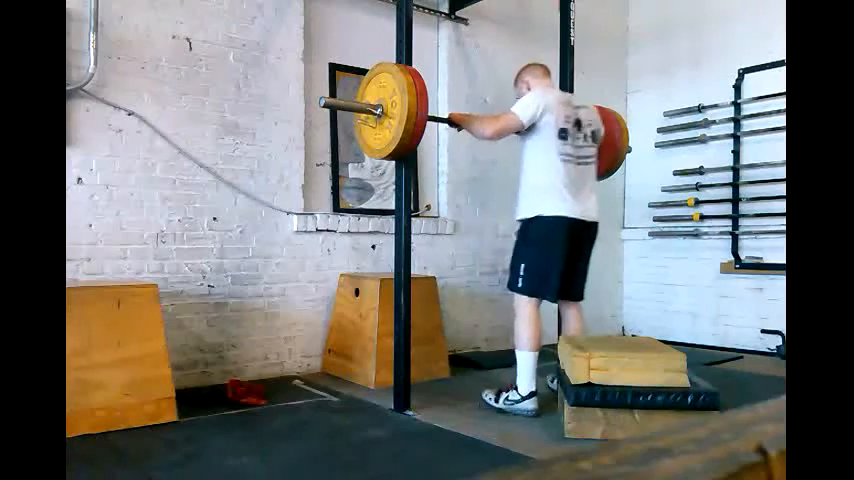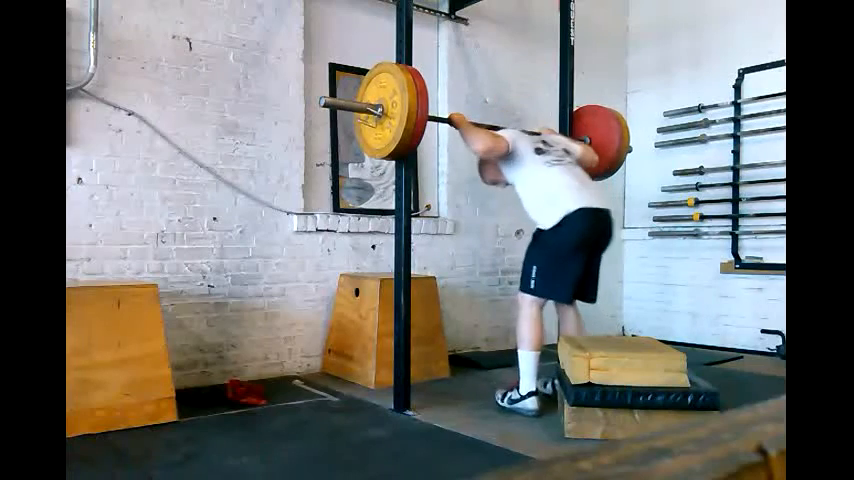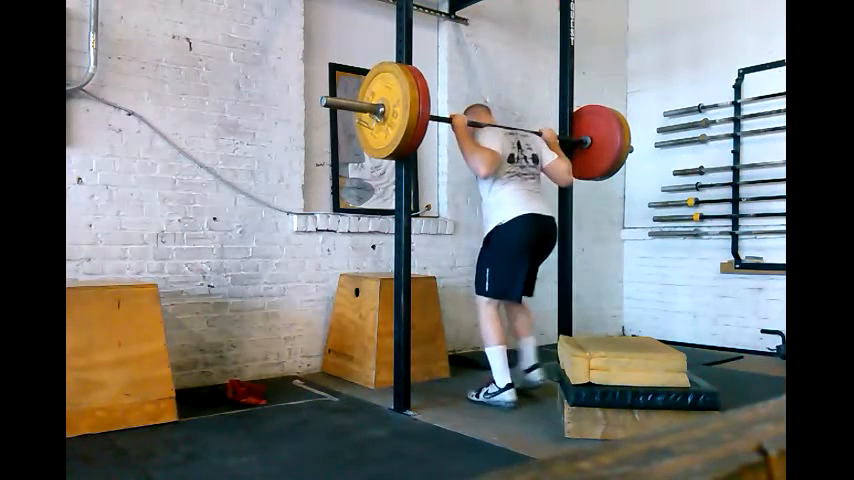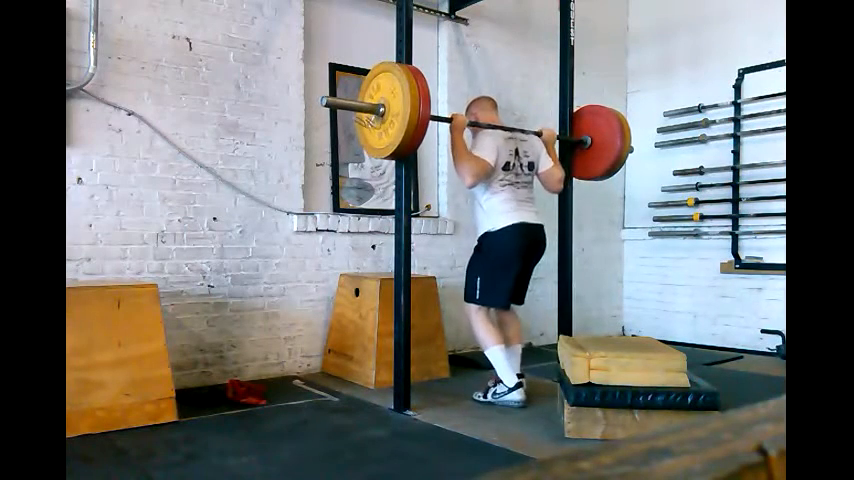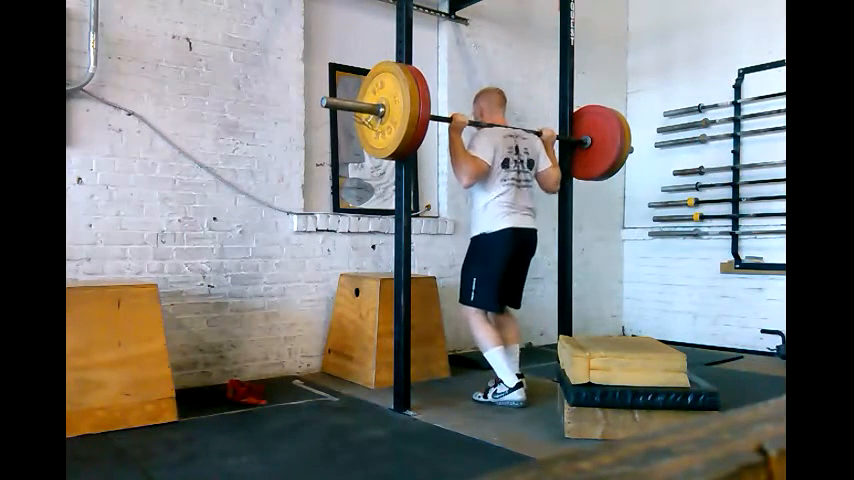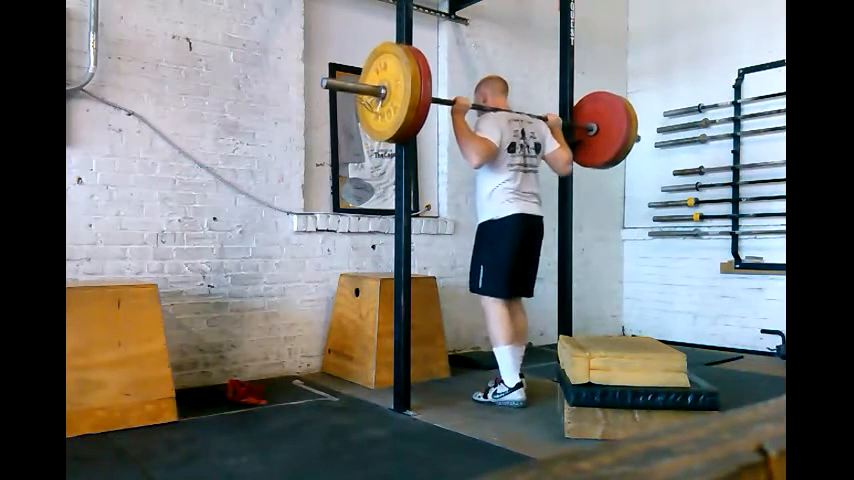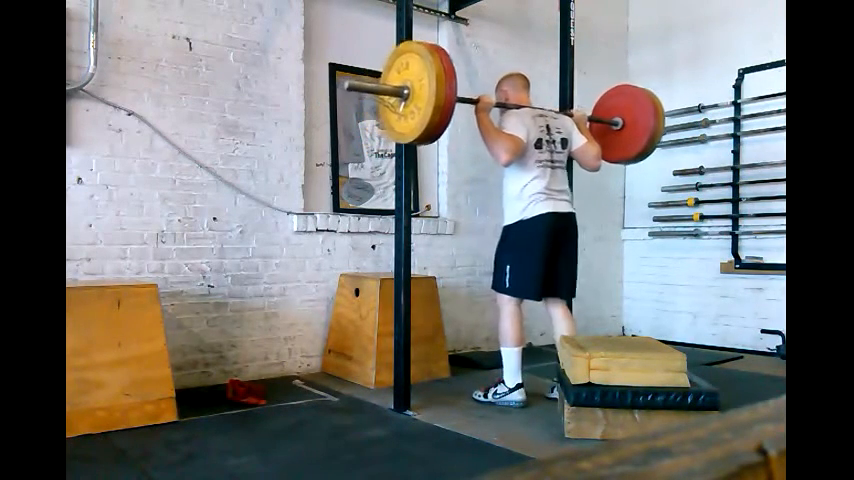
dt=0.7s
person 1, frame 1
left shoulder: (541, 98)
right shoulder: (588, 111)
left elbow: (492, 129)
left wrist: (460, 118)
left hip: (549, 218)
right hip: (585, 219)
left knee: (526, 301)
right knee: (570, 302)
left ankle: (524, 393)
person 1, frame 2
left shoulder: (509, 140)
right shoulder: (547, 141)
left elbow: (483, 145)
right elbow: (592, 158)
left wrist: (460, 122)
left hip: (568, 221)
right hip: (600, 219)
left knee: (529, 302)
right knee: (565, 301)
left ankle: (525, 393)
person 1, frame 3
left shoulder: (488, 135)
right shoulder: (531, 138)
left elbow: (484, 168)
right elbow: (565, 176)
left wrist: (459, 130)
right wrist: (553, 142)
left hip: (513, 227)
right hip: (544, 224)
left knee: (488, 302)
right knee: (513, 298)
left ankle: (502, 386)
right ankle: (530, 367)
person 1, frame 4
left shoulder: (488, 138)
right shoulder: (531, 141)
left elbow: (470, 176)
right elbow: (556, 183)
left wrist: (456, 132)
right wrist: (549, 144)
left hip: (504, 234)
right hip: (533, 233)
left knee: (477, 308)
right knee: (503, 305)
left ankle: (510, 385)
right ankle: (514, 376)
person 1, frame 5
left shoulder: (486, 137)
right shoulder: (530, 140)
left elbow: (467, 177)
right elbow: (552, 184)
left wrist: (455, 132)
right wrist: (548, 145)
left hip: (496, 235)
right hip: (525, 234)
left knee: (475, 311)
right knee: (499, 308)
left ankle: (510, 386)
right ankle: (513, 377)
person 1, frame 6
left shoulder: (491, 121)
right shoulder: (536, 125)
left elbow: (476, 157)
right elbow: (564, 165)
left wrist: (458, 115)
right wrist: (556, 129)
left hip: (502, 219)
right hip: (531, 219)
left knee: (492, 300)
right knee: (513, 300)
left ankle: (510, 385)
right ankle: (512, 375)
person 1, frame 7
left shoulder: (515, 117)
right shoulder: (562, 121)
left elbow: (505, 155)
right elbow: (593, 161)
left wrist: (482, 114)
right wrist: (582, 125)
left hip: (530, 219)
right hip: (563, 218)
left knee: (508, 300)
right knee: (557, 301)
left ankle: (511, 386)
